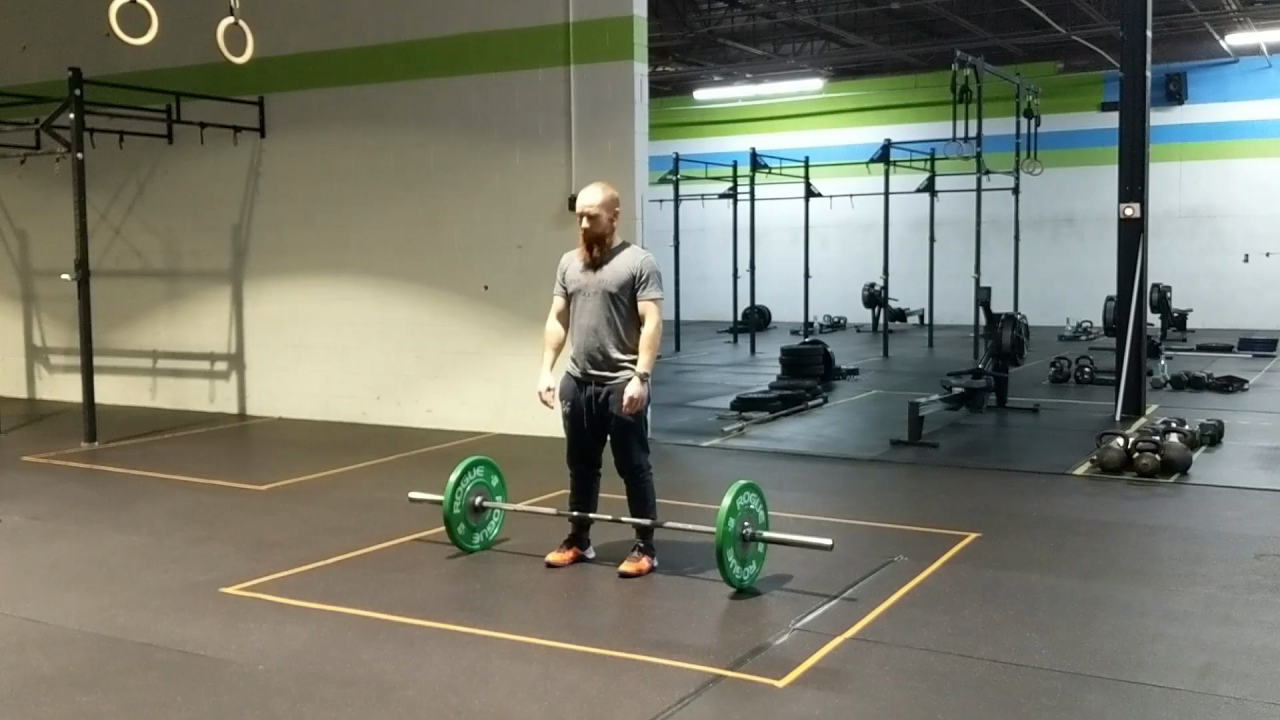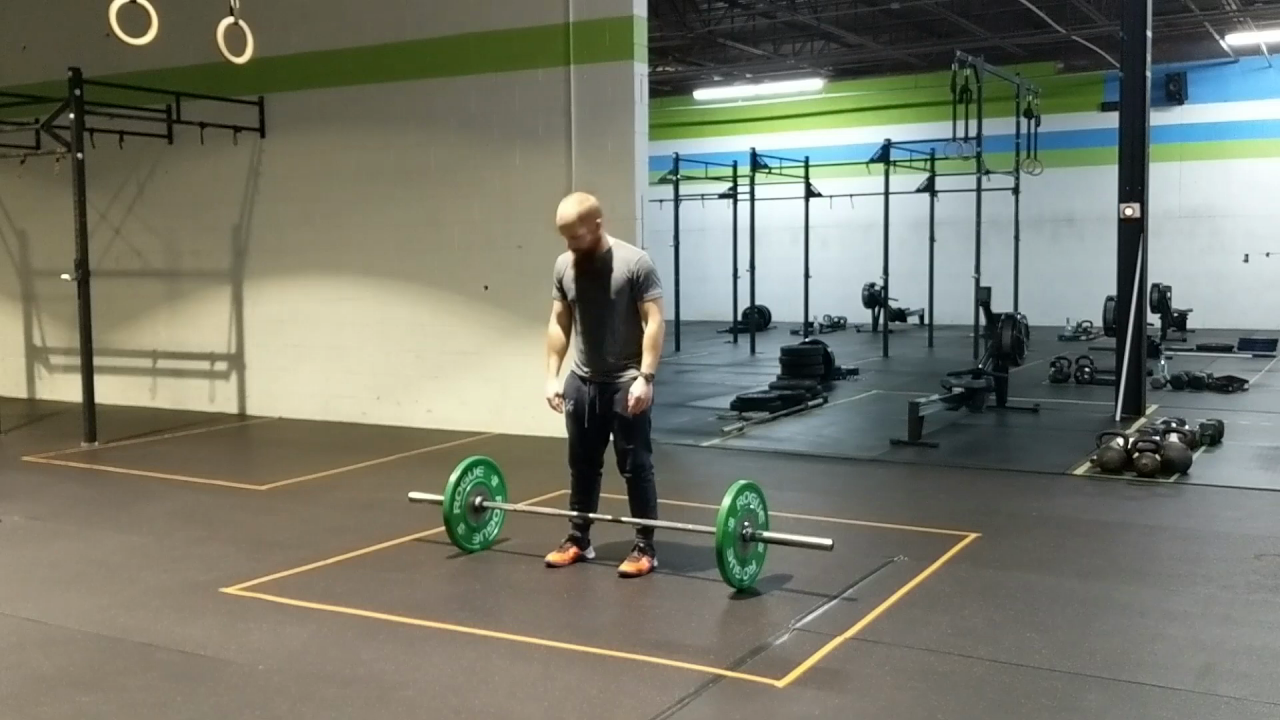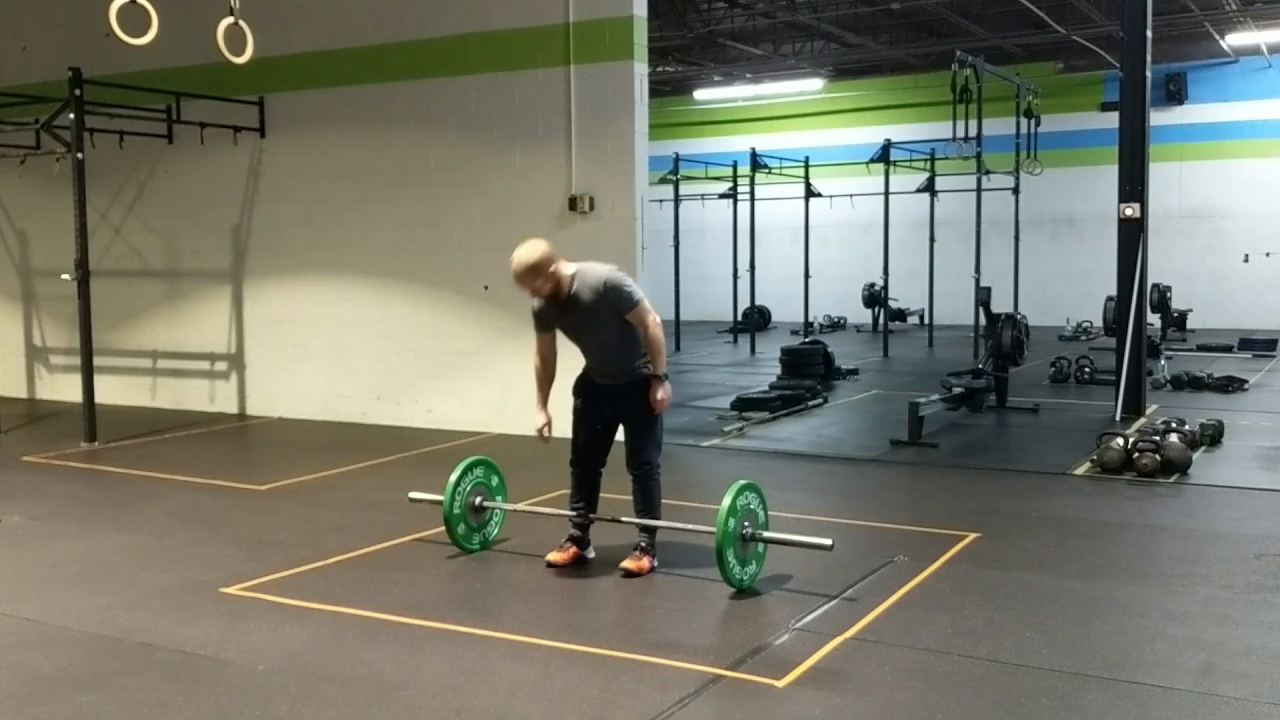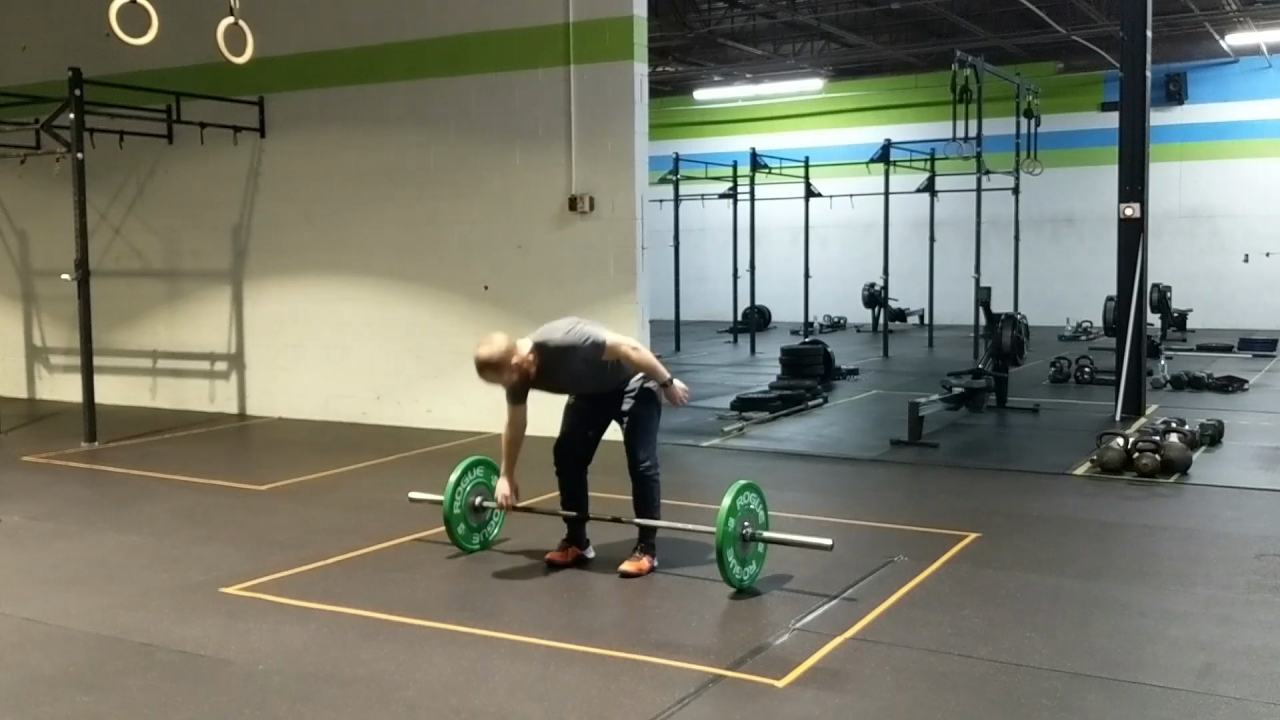
dt=0.3s
person 1, frame 1
left shoulder: (638, 262)
right shoulder: (568, 263)
left elbow: (652, 323)
right elbow: (558, 319)
left wrist: (641, 377)
right wrist: (546, 370)
left hip: (622, 385)
right hip: (577, 382)
left knee: (633, 467)
right knee: (581, 466)
left ankle: (645, 548)
right ankle: (579, 540)
person 1, frame 2
left shoulder: (634, 262)
right shoulder: (564, 266)
left elbow: (654, 321)
right elbow: (559, 323)
left wrist: (645, 379)
right wrist: (553, 376)
left hip: (627, 385)
right hip: (581, 383)
left knee: (635, 466)
right knee: (582, 465)
left ankle: (645, 548)
right ankle: (578, 540)
person 1, frame 3
left shoulder: (605, 280)
right shoulder: (542, 303)
left elbow: (651, 323)
right elbow: (544, 355)
left wrist: (659, 379)
right wrist: (541, 407)
left hip: (637, 383)
right hip: (595, 384)
left knee: (643, 463)
right knee: (583, 464)
left ankle: (646, 547)
right ankle: (578, 540)
person 1, frame 4
left shoulder: (563, 341)
right shoulder: (518, 372)
left elbow: (629, 348)
right elbow: (515, 425)
left wrist: (668, 383)
right wrist: (506, 476)
left hip: (635, 381)
right hip: (591, 391)
left knee: (641, 462)
right knee: (566, 456)
left ankle: (646, 549)
right ankle: (577, 542)
